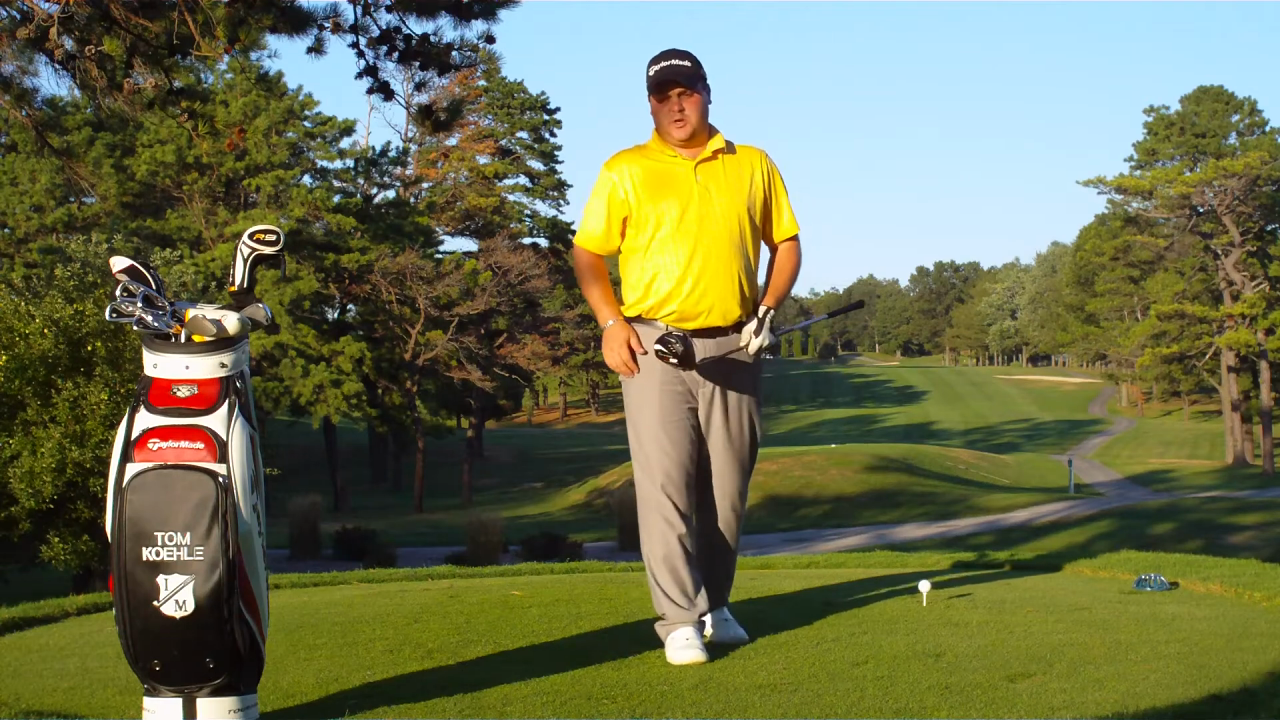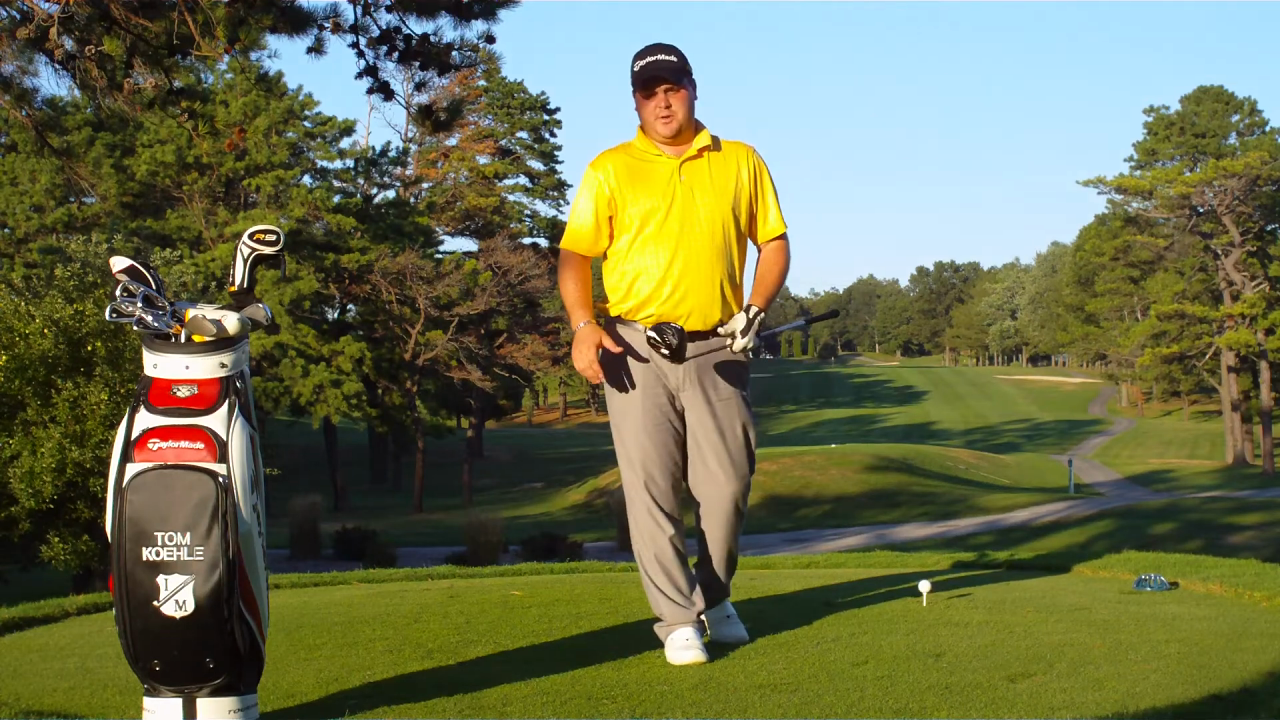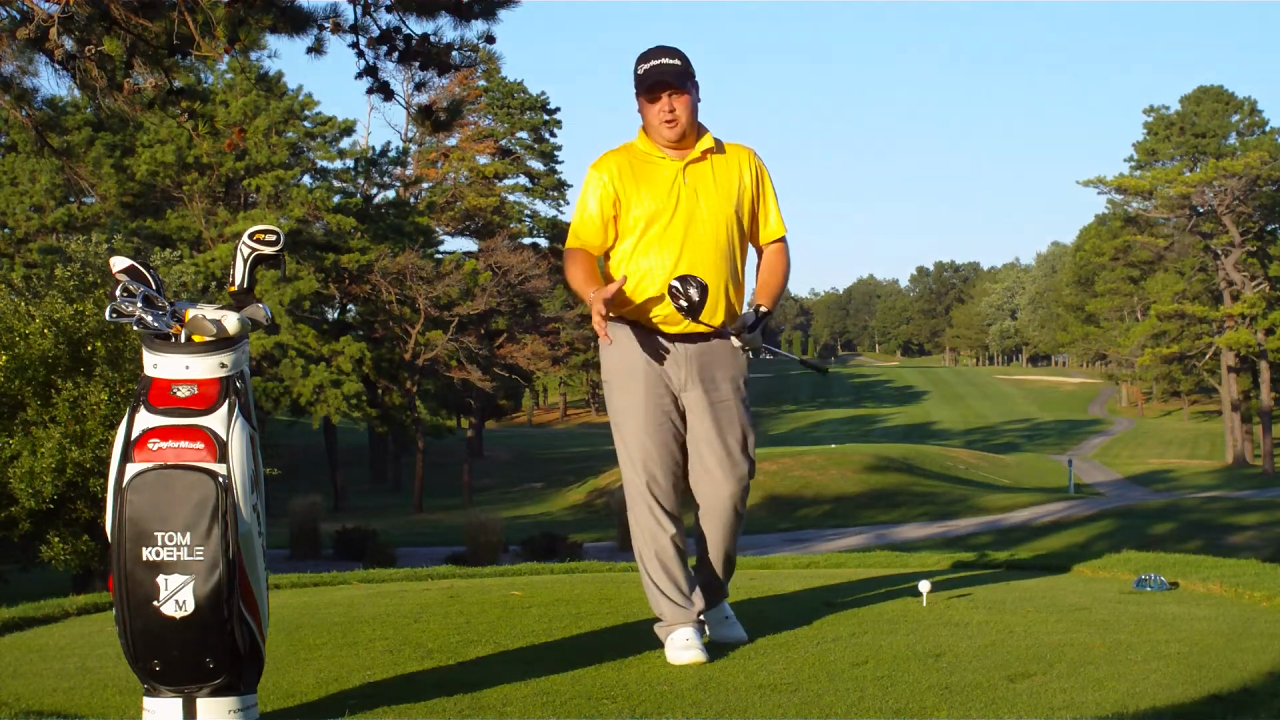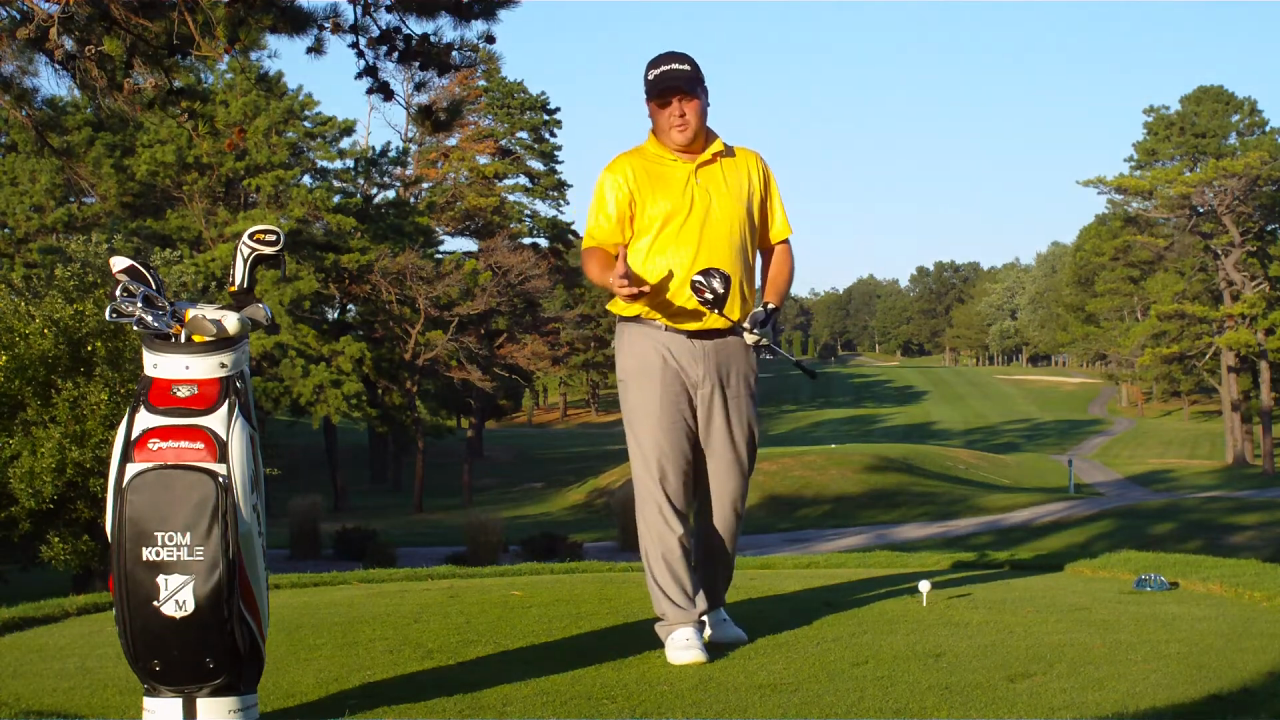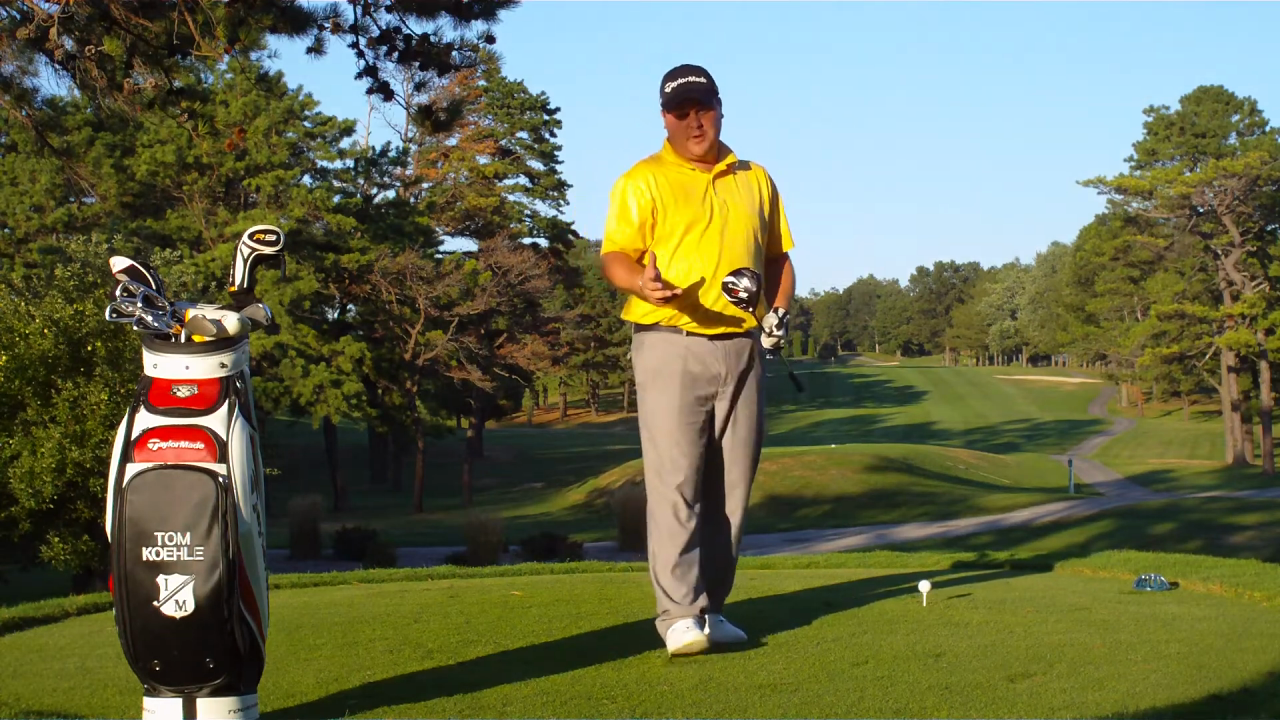
dt=0.5s
person 1, frame 1
left shoulder: (755, 166)
right shoulder: (624, 170)
left elbow: (786, 243)
right elbow: (588, 251)
left wrist: (768, 309)
right wrist: (610, 322)
left hip: (732, 347)
right hip: (653, 344)
left knee: (727, 486)
right knee: (665, 482)
left ankle: (714, 605)
right ankle: (680, 621)
person 1, frame 2
left shoulder: (742, 162)
right shoulder: (609, 169)
left elbow: (774, 242)
right elbow: (575, 252)
left wrist: (755, 309)
right wrist: (582, 322)
left hip: (717, 349)
right hip: (634, 347)
left knee: (727, 484)
right knee: (652, 488)
left ankle: (715, 598)
right ankle: (679, 620)
person 1, frame 3
left shoulder: (743, 165)
right shoulder: (612, 170)
left elbow: (773, 244)
right elbow: (580, 250)
left wrist: (761, 310)
right wrist: (596, 294)
left hip: (718, 348)
right hip: (638, 347)
left knee: (727, 483)
right knee: (653, 487)
left ankle: (712, 598)
right ankle: (677, 620)
person 1, frame 4
left shoulder: (749, 167)
right shoulder: (626, 171)
left elbow: (777, 245)
right elbow: (595, 248)
left wrist: (770, 306)
right wrist: (614, 278)
left hip: (730, 345)
right hip: (653, 343)
left knee: (726, 483)
right knee: (662, 482)
left ankle: (710, 604)
right ankle: (678, 620)
person 1, frame 5
left shoulder: (756, 180)
right shoulder: (643, 181)
left elbow: (777, 258)
right elbow: (614, 256)
left wrist: (778, 311)
right wrist: (644, 283)
left hip: (741, 349)
right hip: (670, 345)
left knee: (730, 485)
right knee: (675, 479)
left ankle: (710, 607)
right ankle: (678, 616)
